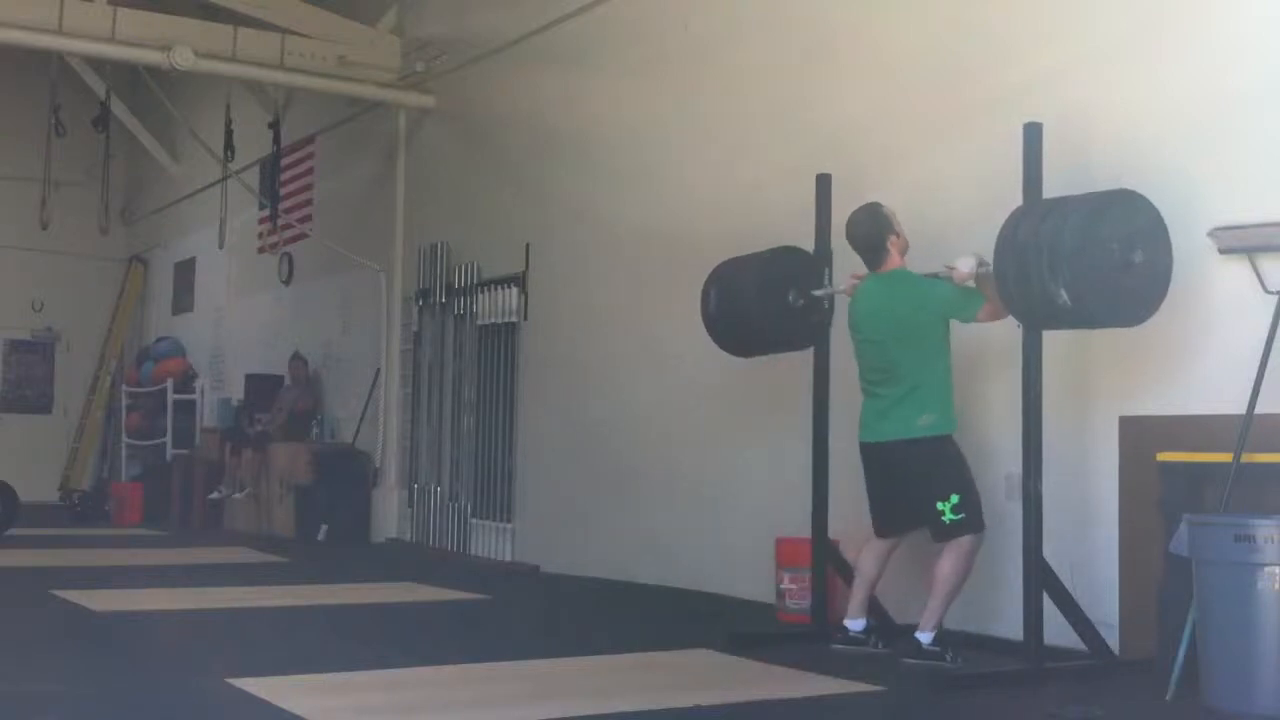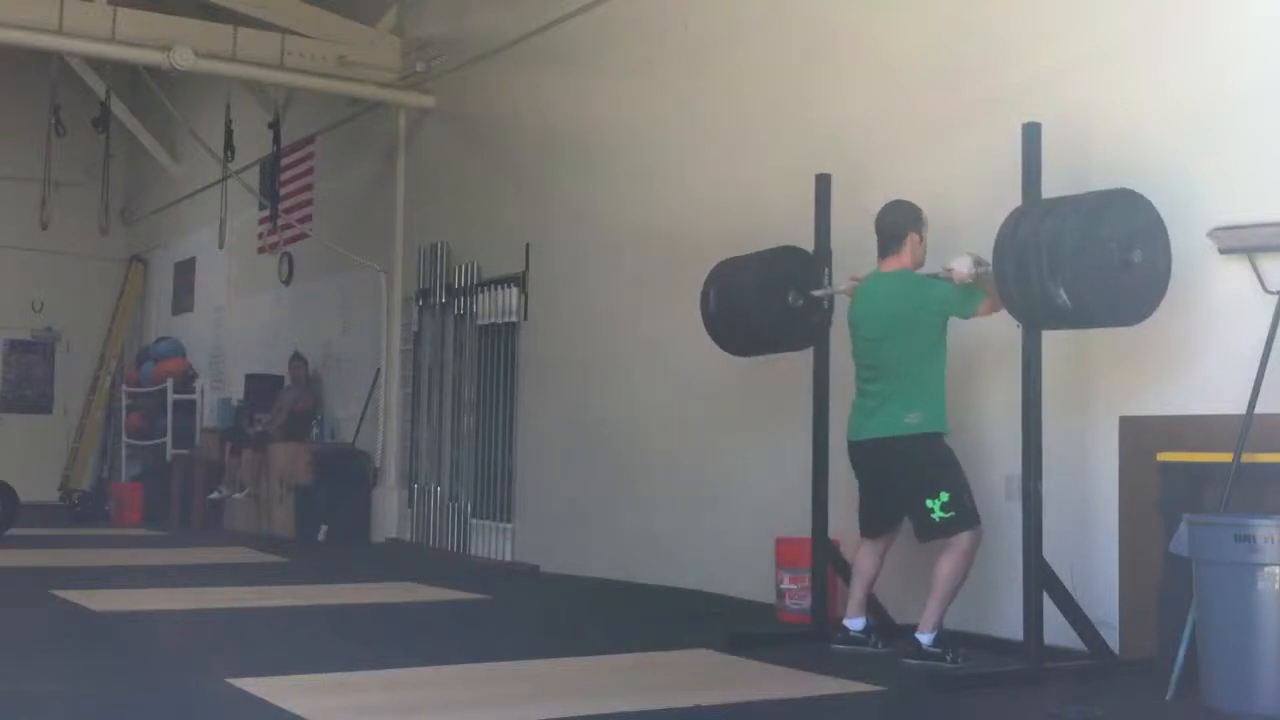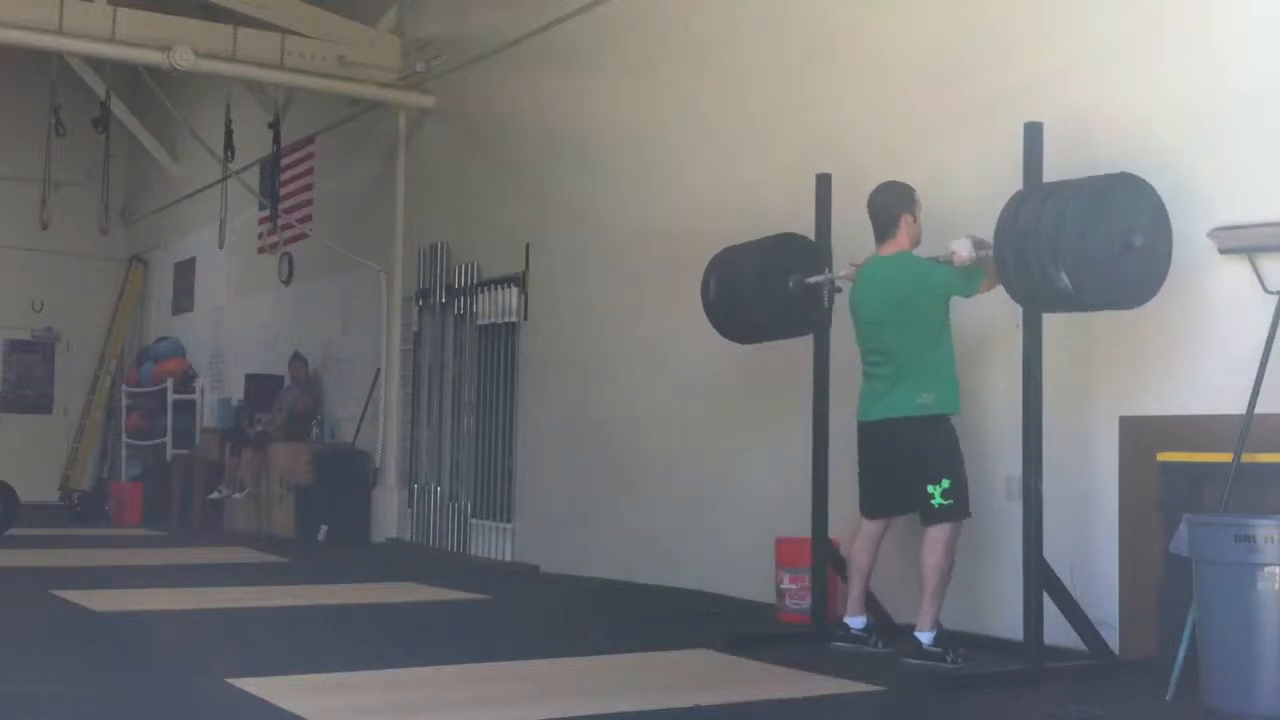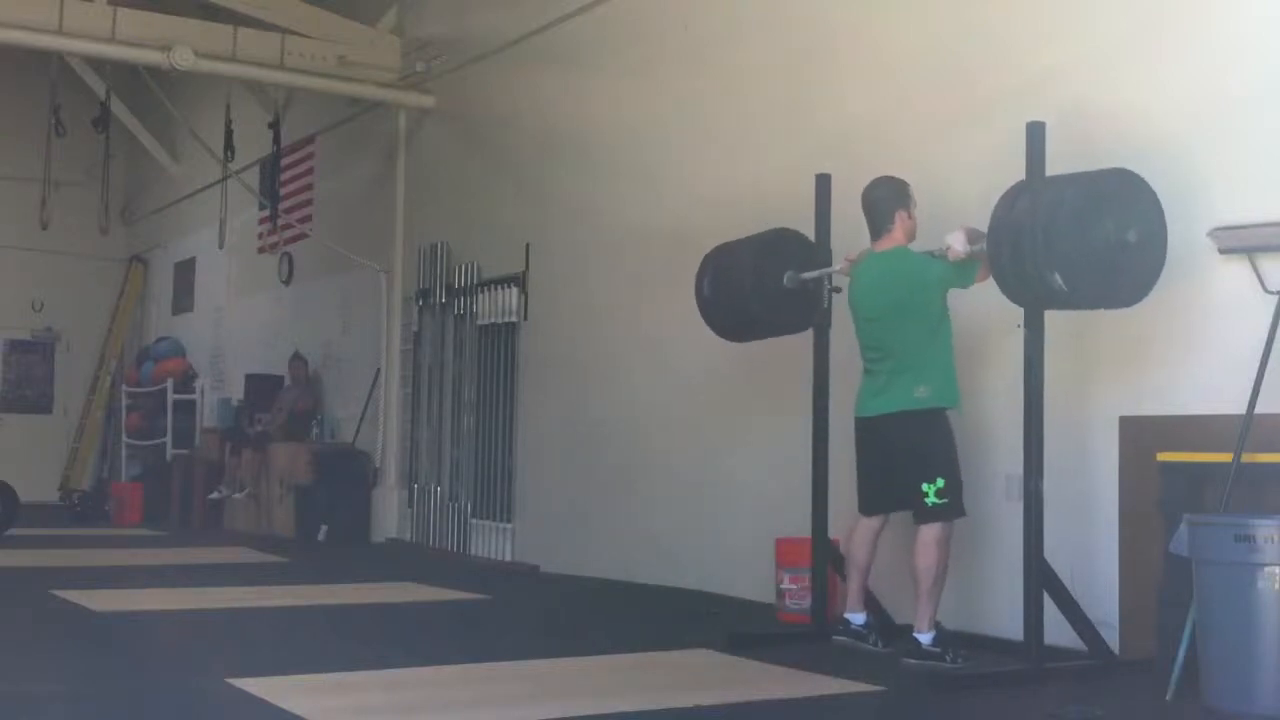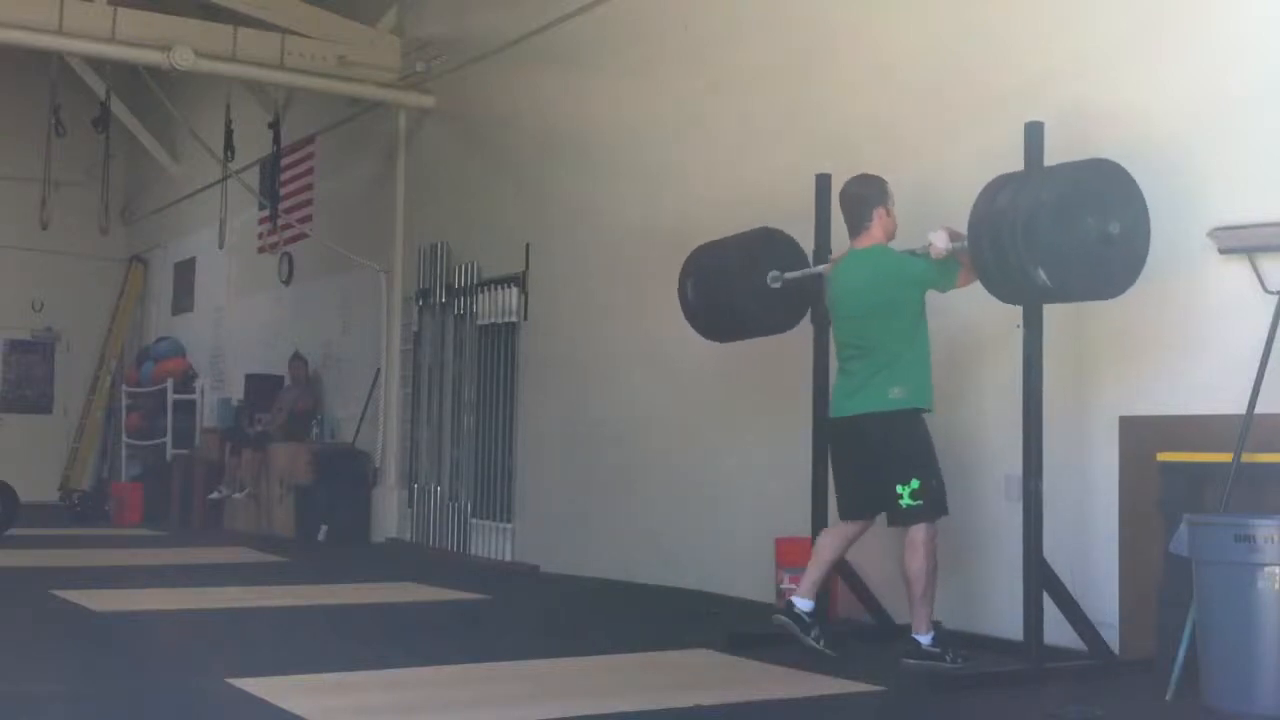
dt=0.3s
person 1, frame 1
left shoulder: (860, 300)
right shoulder: (927, 293)
right elbow: (996, 310)
right wrist: (978, 275)
left hip: (876, 438)
right hip: (922, 438)
left knee: (887, 532)
right knee: (964, 536)
left ankle: (853, 626)
right ankle: (924, 639)
person 1, frame 2
left shoulder: (862, 296)
right shoulder: (927, 292)
right elbow: (993, 303)
right wrist: (972, 274)
left hip: (864, 437)
right hip: (912, 437)
left knee: (878, 533)
right knee: (963, 534)
left ankle: (852, 625)
right ankle: (925, 639)
person 1, frame 3
left shoulder: (863, 280)
right shoulder: (928, 273)
right elbow: (990, 278)
right wrist: (974, 254)
left hip: (874, 418)
right hip: (921, 417)
left knee: (873, 519)
right knee: (942, 523)
left ankle: (853, 623)
right ankle: (925, 638)
person 1, frame 4
left shoulder: (860, 275)
right shoulder: (923, 268)
right elbow: (985, 268)
right wrist: (970, 245)
left hip: (872, 414)
right hip: (918, 413)
left knee: (871, 515)
right knee: (934, 523)
left ankle: (853, 618)
right ankle: (923, 638)
person 1, frame 5
left shoulder: (837, 275)
right shoulder: (903, 266)
right elbow: (966, 273)
right wrist: (949, 249)
left hip: (845, 414)
right hip: (893, 414)
left knee: (854, 517)
right knee: (920, 524)
left ankle: (799, 605)
right ankle: (923, 640)
